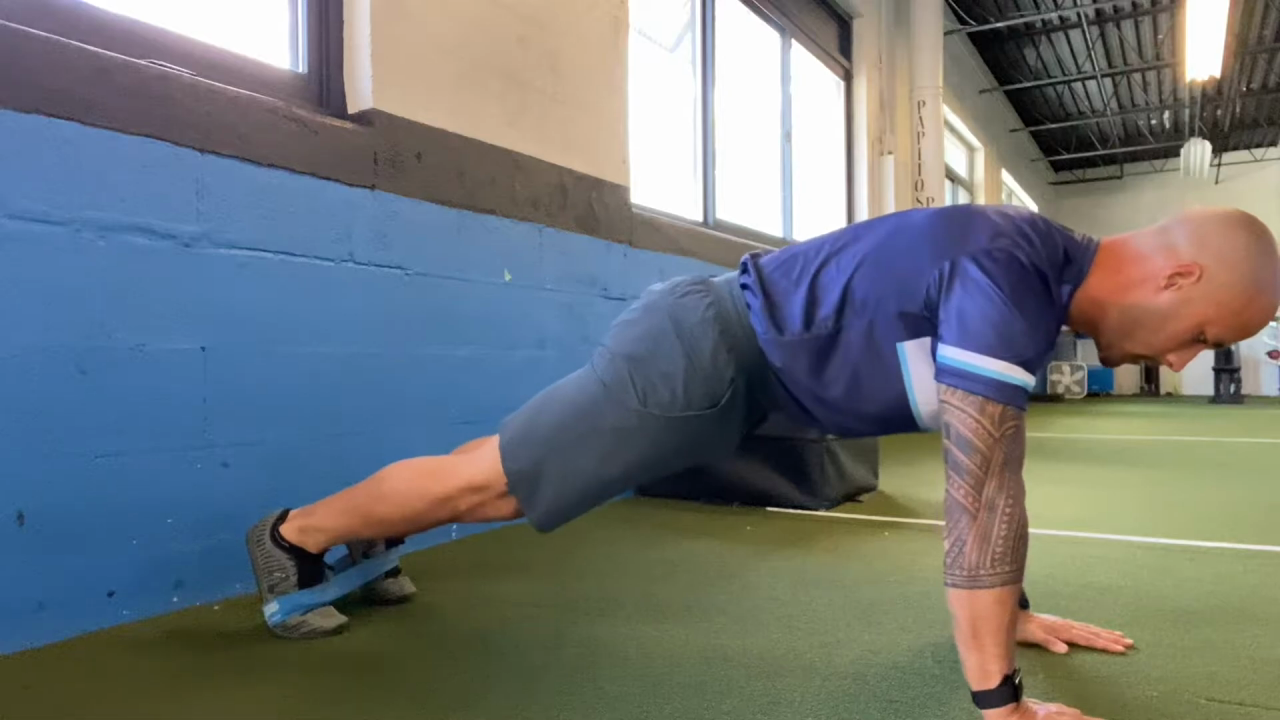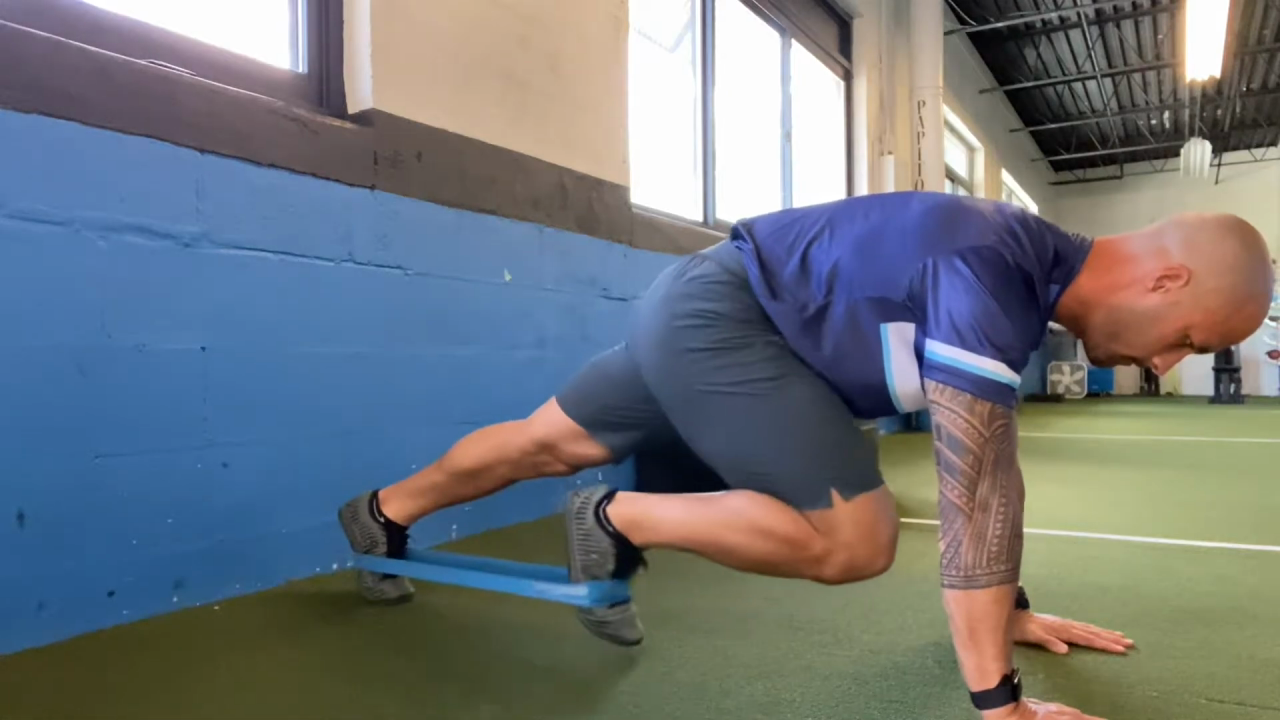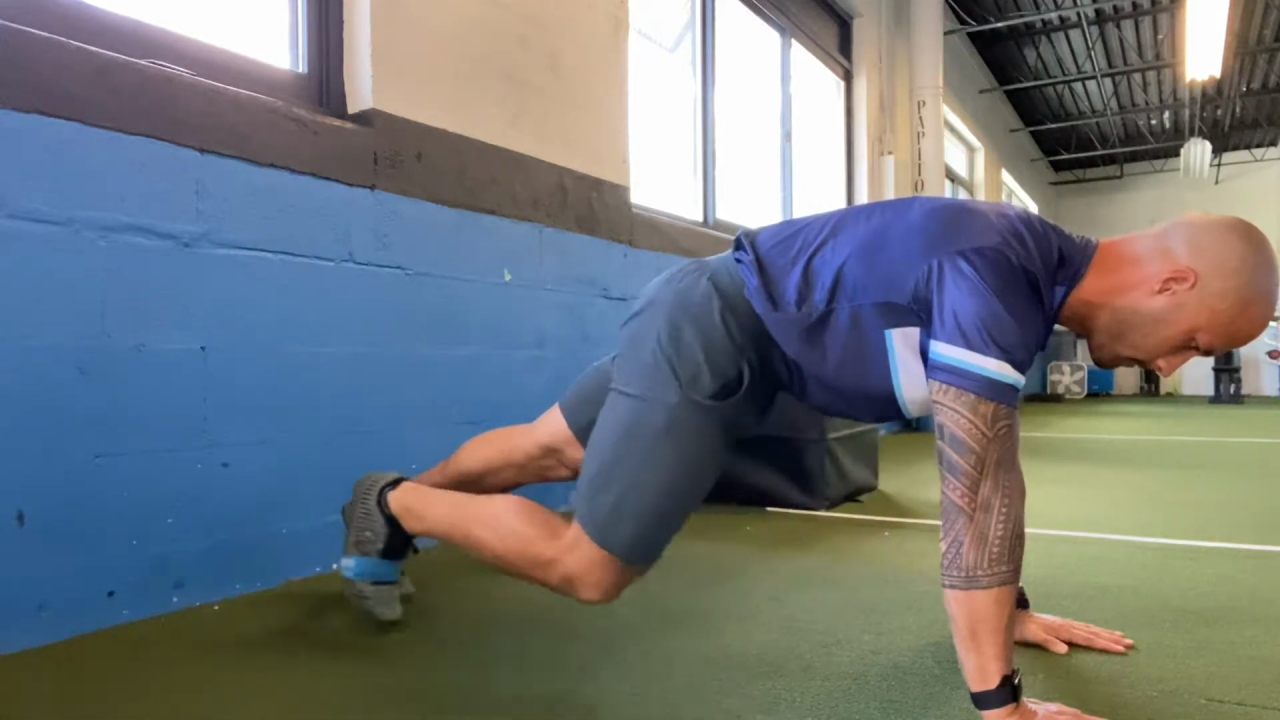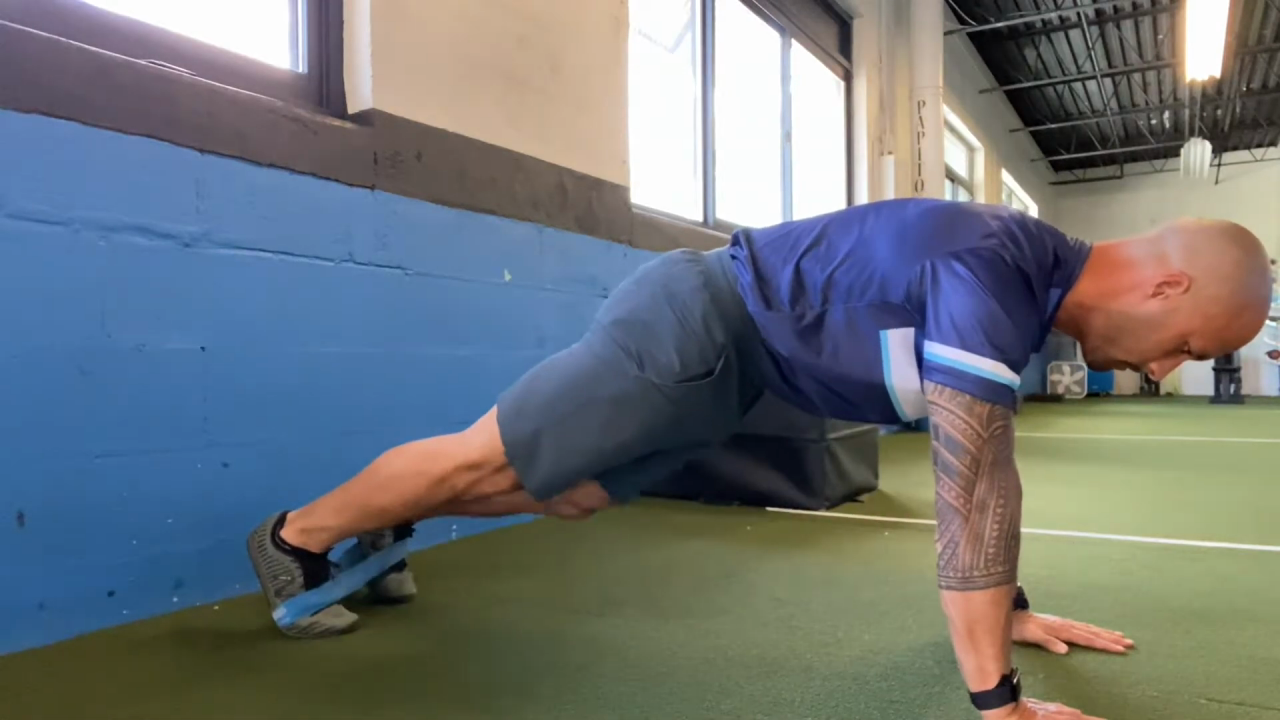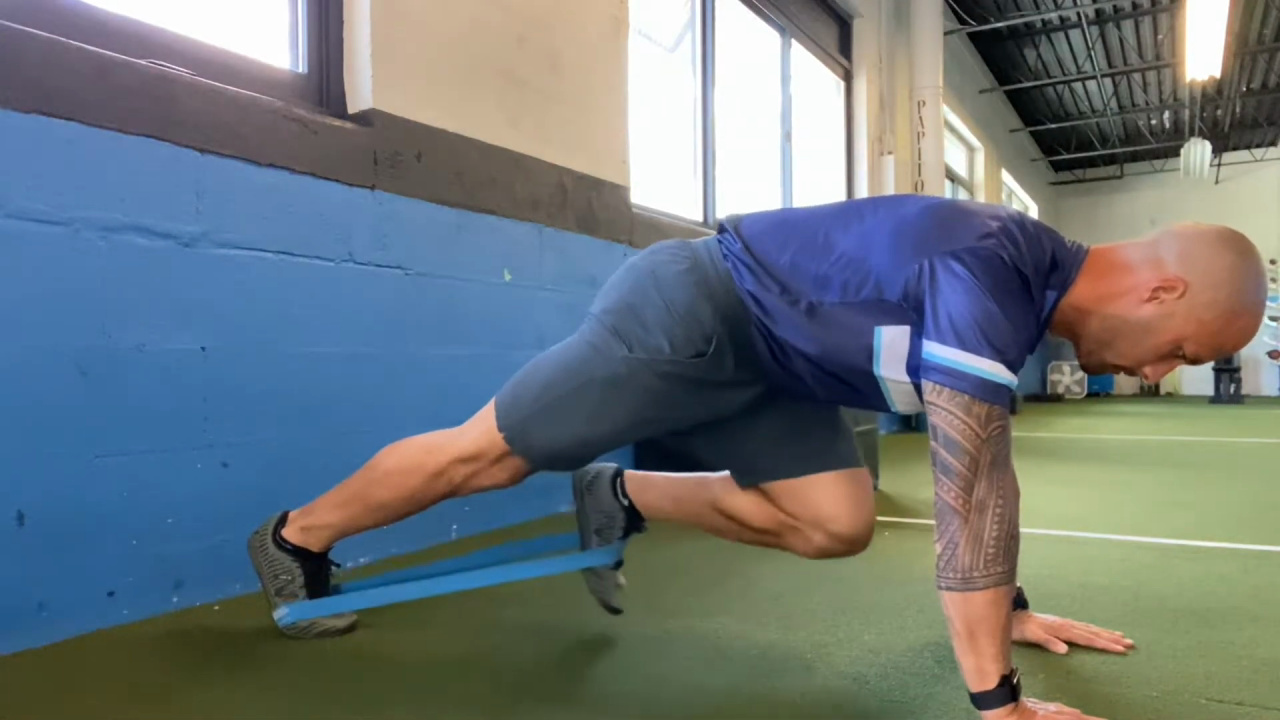
dt=1s
person 1, frame 1
left shoulder: (1035, 274)
right shoulder: (1011, 277)
left elbow: (989, 476)
right elbow: (981, 495)
left wrist: (1011, 613)
left hip: (713, 341)
right hip: (702, 358)
left knee: (516, 458)
right knee: (488, 485)
left ankle: (367, 535)
right ankle: (292, 538)
person 1, frame 2
left shoulder: (1028, 271)
right shoulder: (992, 274)
left elbow: (992, 465)
right elbow: (974, 490)
left wrist: (1009, 608)
left hip: (698, 314)
right hip: (713, 315)
left knee: (548, 443)
right knee: (855, 538)
left ankle: (383, 516)
right ankle: (625, 521)
person 1, frame 3
left shoulder: (1034, 274)
right shoulder: (997, 276)
left elbow: (991, 471)
right elbow: (975, 493)
left wrist: (1011, 609)
left hip: (715, 327)
right hip: (709, 333)
left knee: (549, 450)
right knee: (588, 566)
left ankle: (400, 502)
right ankle: (394, 512)
person 1, frame 4
left shoulder: (1028, 279)
right shoulder: (992, 276)
left elbow: (985, 474)
right elbow: (970, 491)
left wrist: (1010, 609)
left hip: (720, 352)
right hip: (693, 329)
left knee: (571, 492)
right knee: (484, 459)
left ankle: (385, 523)
right ankle: (295, 539)
person 1, frame 5
left shoulder: (1028, 285)
right shoulder: (990, 274)
left elbow: (984, 472)
right elbow: (968, 489)
left wrist: (1010, 609)
left hip: (748, 355)
right hip: (688, 315)
left knee: (837, 520)
right knee: (486, 452)
left ankle: (623, 501)
right ankle: (295, 540)
